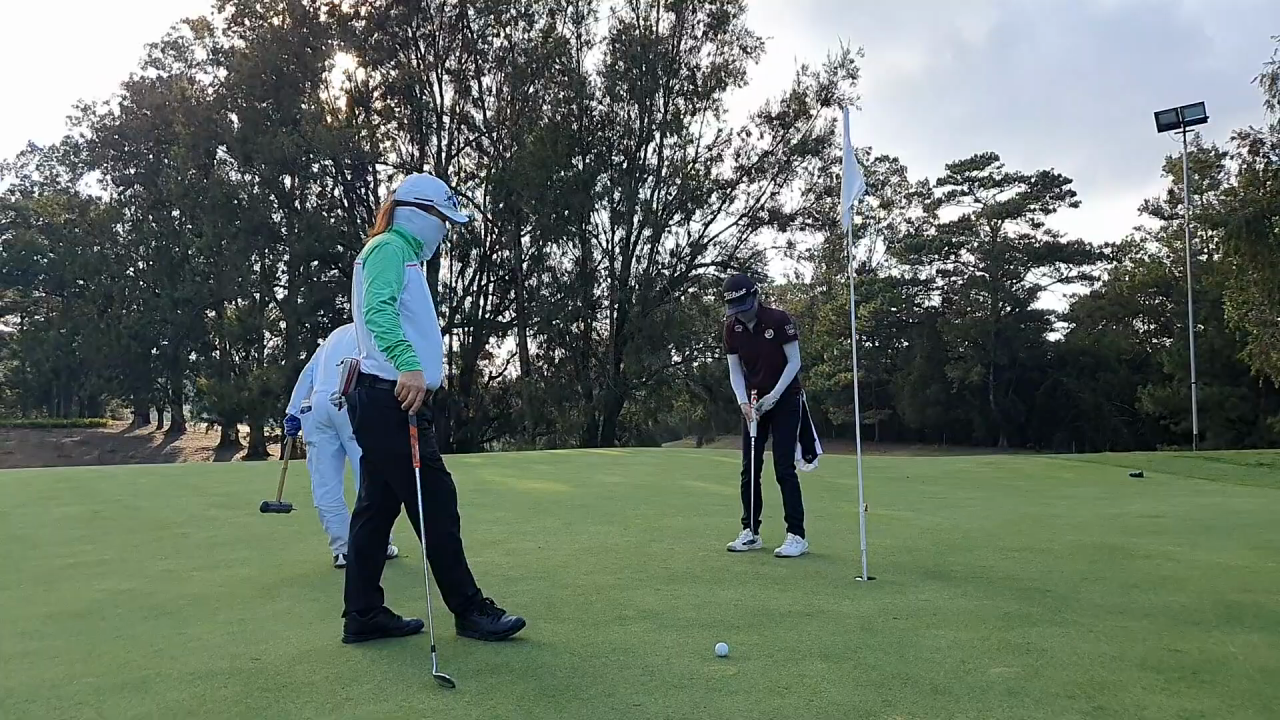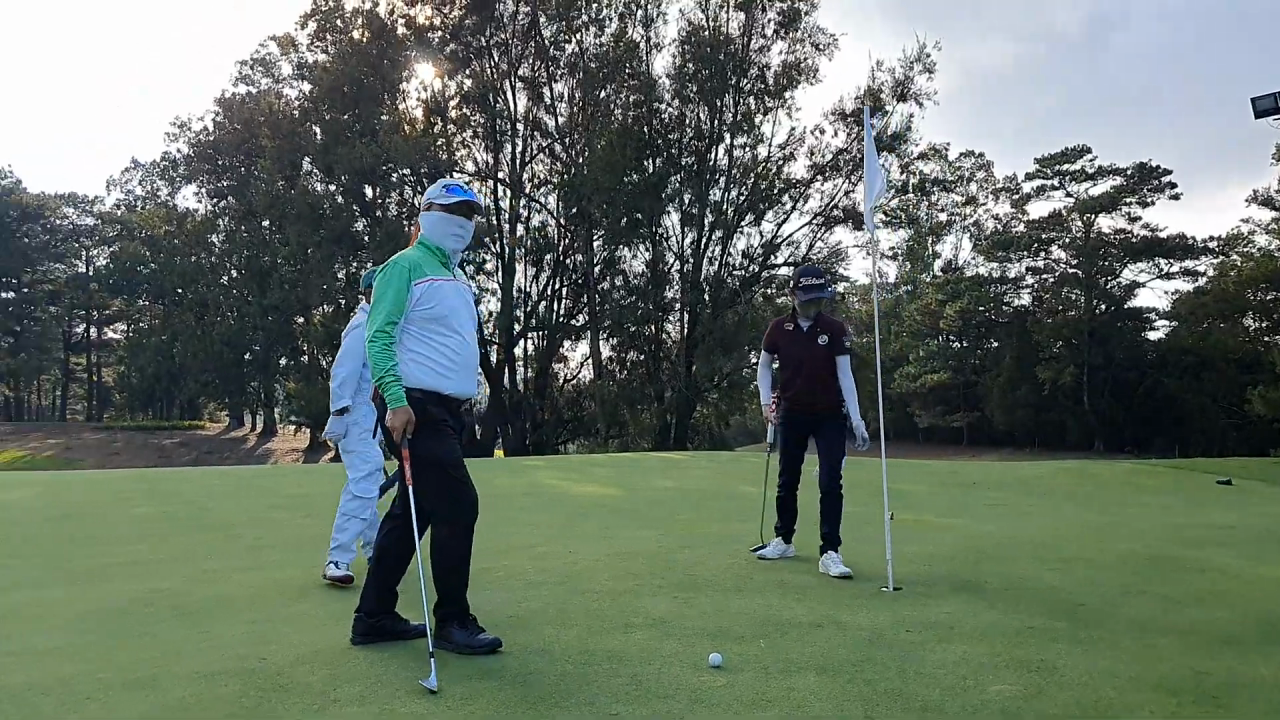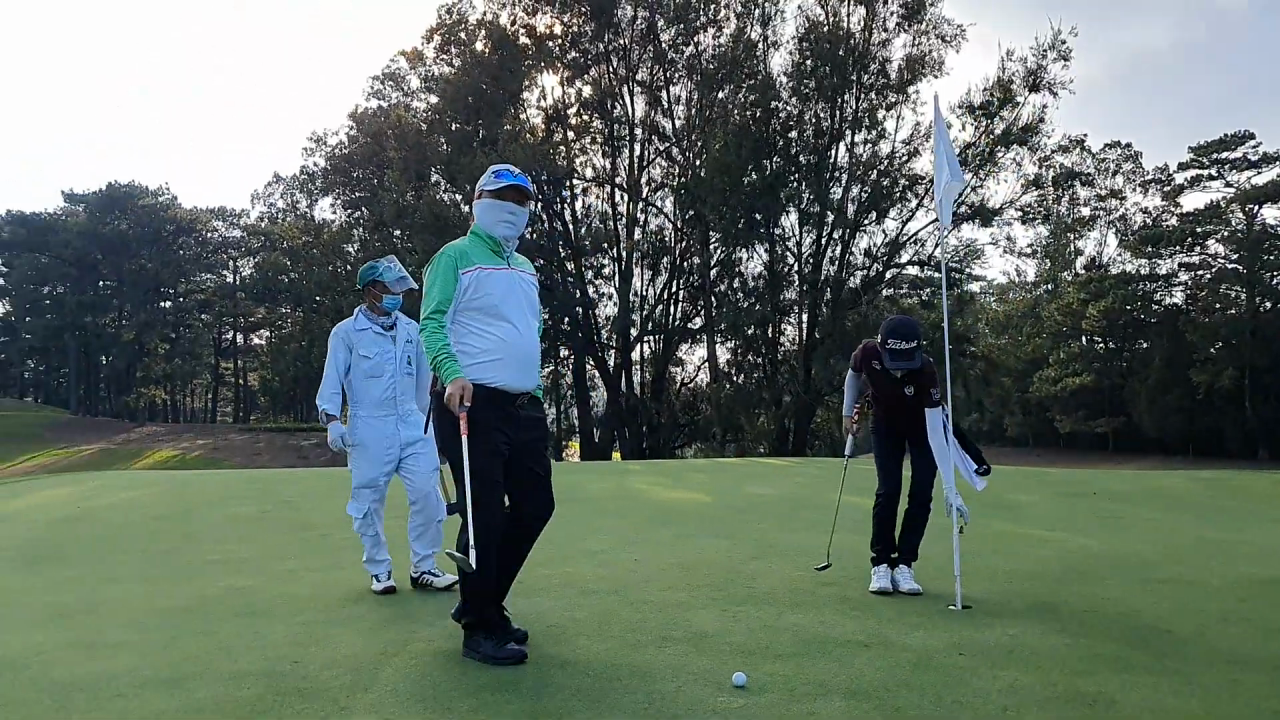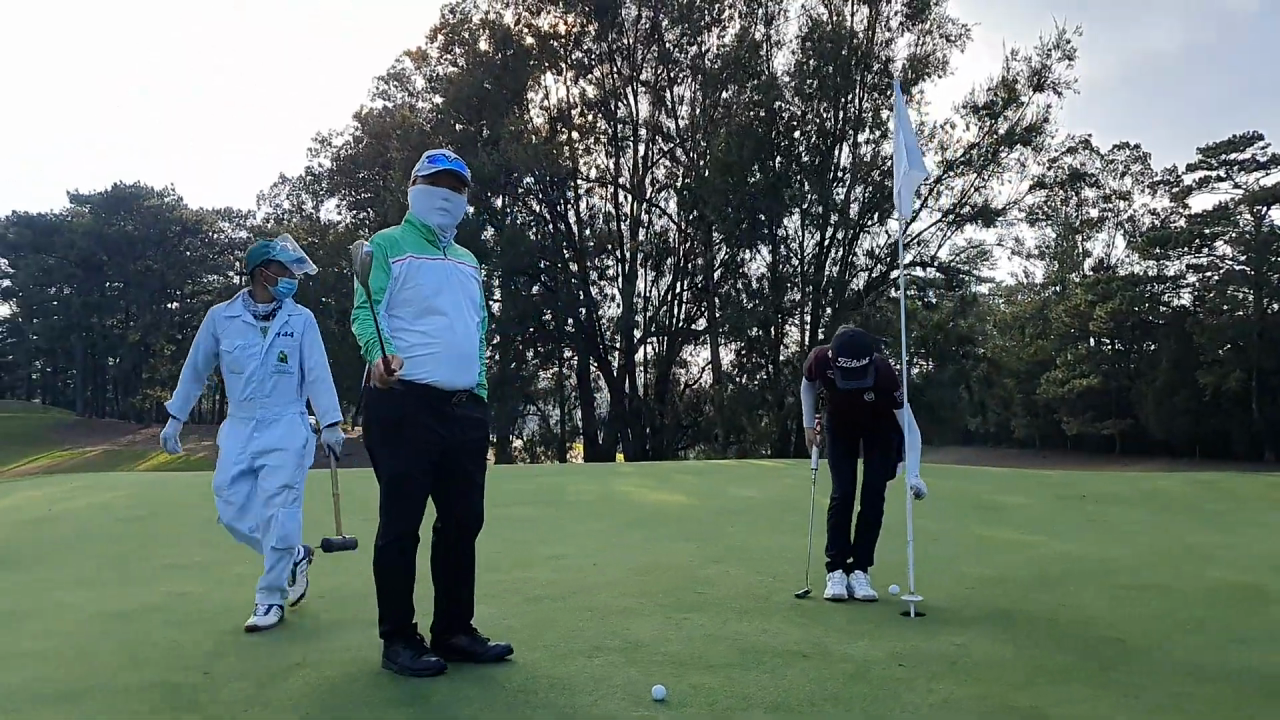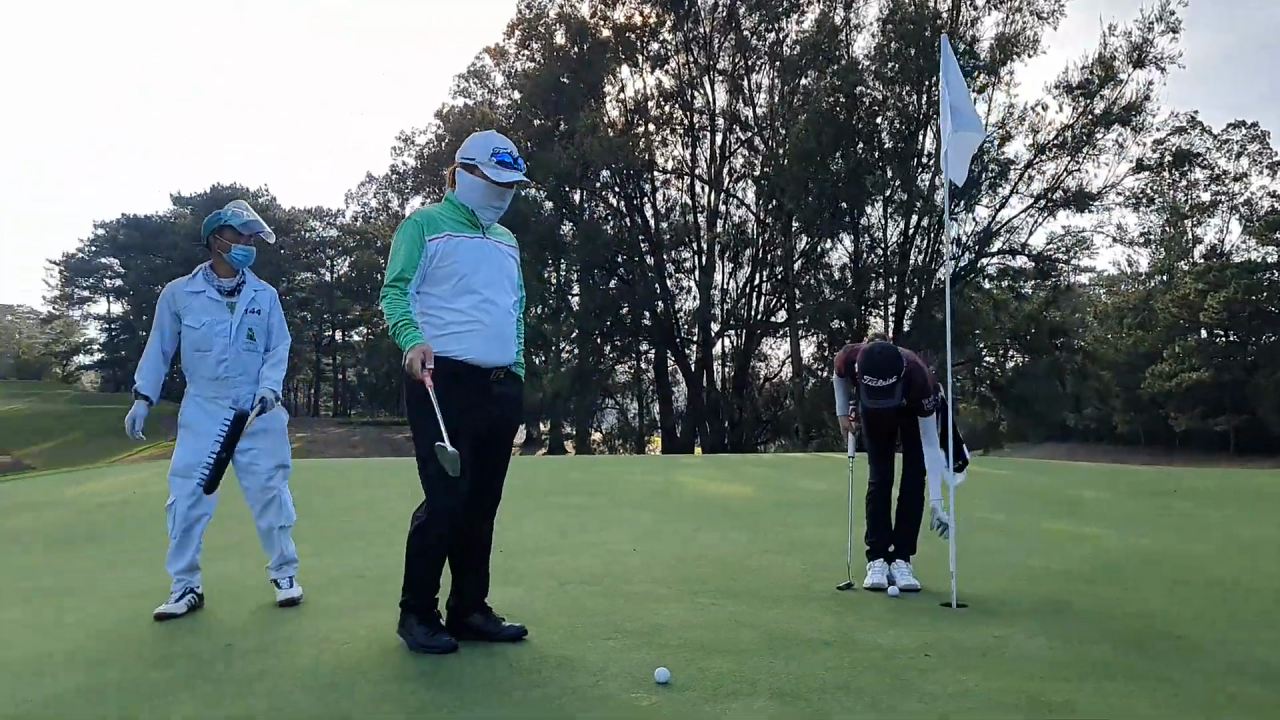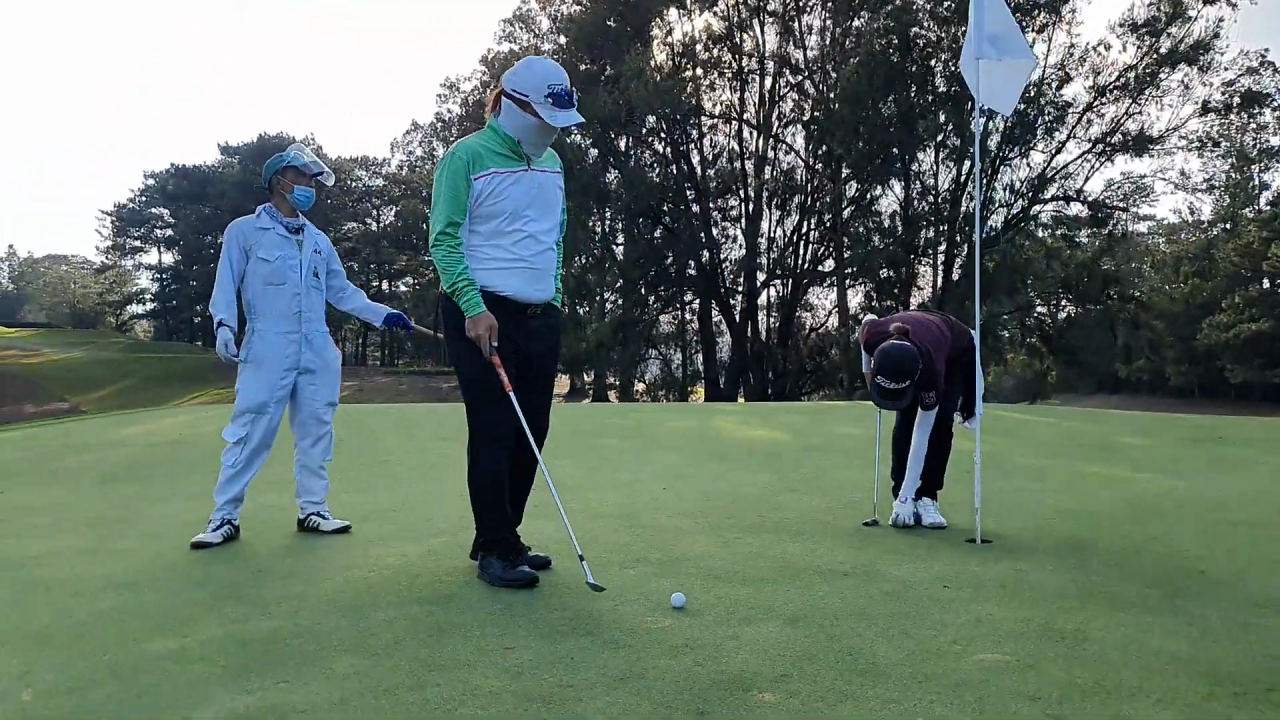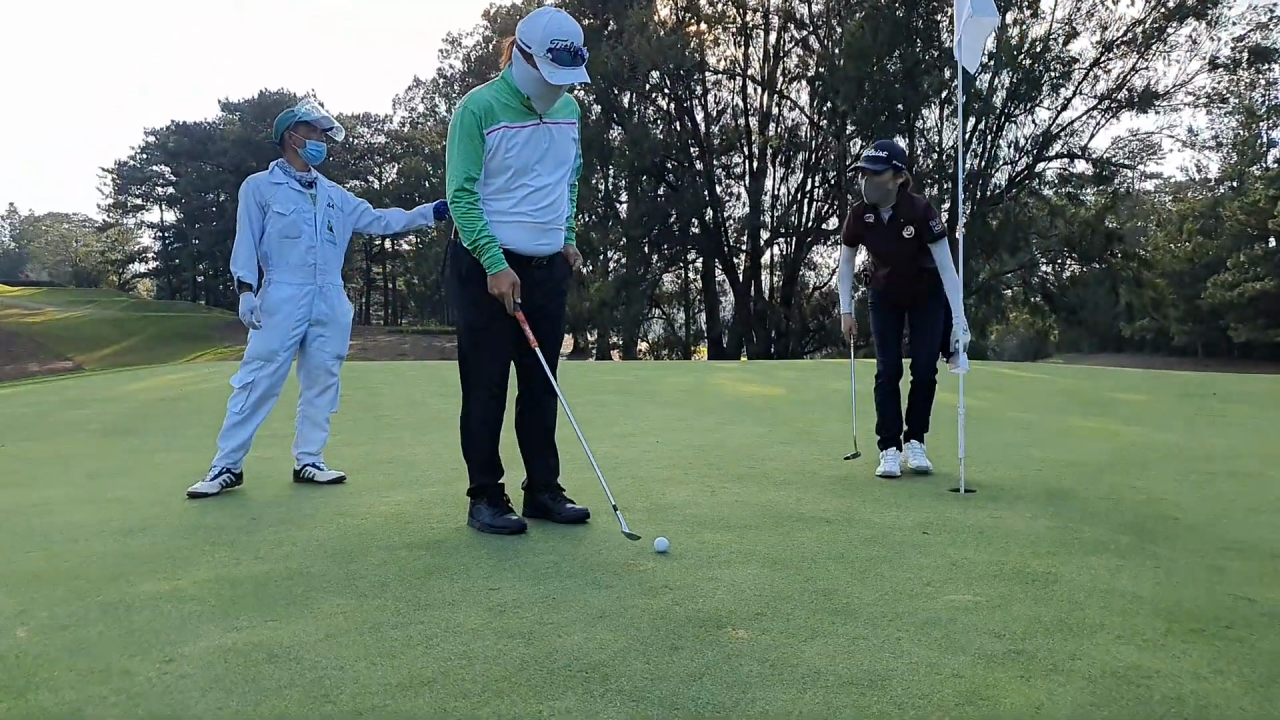
dt=0.5s
person 1, frame 1
left shoulder: (404, 258)
right shoulder: (389, 250)
right elbow: (379, 312)
right wrist: (411, 368)
left hip: (391, 397)
right hip: (390, 395)
left knee: (379, 503)
right knee: (437, 497)
left ankle: (363, 614)
right ankle: (470, 609)
person 1, frame 2
left shoulder: (458, 277)
right shoulder: (406, 266)
right elbow: (380, 336)
left wrist: (466, 401)
right wrist: (396, 401)
left hip: (447, 409)
right hip: (417, 408)
left knee: (412, 512)
right knee: (457, 506)
left ankle: (374, 615)
right ankle: (452, 620)
person 1, frame 3
left shoulder: (526, 268)
right shoulder: (456, 256)
right elbow: (432, 323)
left wrist: (536, 394)
right wrist: (452, 373)
left hip: (524, 406)
right hip: (473, 405)
left knee: (536, 506)
right knee: (485, 516)
left ankle: (481, 604)
right ankle: (480, 628)
person 1, frame 4
left shoulder: (468, 260)
right shoulder: (388, 246)
right elbow: (365, 311)
left wrist: (480, 393)
right wrist: (379, 353)
left hip: (464, 407)
right hip: (403, 403)
left knee: (464, 519)
right knee: (402, 523)
left ankle: (453, 631)
right ankle: (398, 638)
person 1, frame 5
left shoulder: (507, 240)
right shoulder: (425, 224)
right elbow: (395, 292)
left wrist: (517, 372)
right wrist: (412, 340)
left hip: (500, 385)
right hip: (443, 379)
left knee: (482, 502)
right knee: (448, 497)
left ankle: (467, 610)
right ankle: (417, 611)
person 1, frame 6
left shoulder: (552, 163)
right shoulder: (467, 156)
right elbow: (444, 239)
left wrist: (554, 298)
right wrist: (472, 306)
left hip: (540, 316)
right hip: (483, 315)
left knee: (530, 430)
right knee: (494, 431)
left ankle: (502, 536)
right ankle: (492, 548)
person 1, frame 7
left shoulder: (568, 109)
right shoulder: (479, 108)
right elbow: (462, 194)
left wrist: (566, 240)
right wrist: (495, 265)
left hip: (548, 266)
right hip: (487, 266)
left knee: (541, 383)
right knee: (486, 384)
left ankle: (543, 489)
right ankle: (485, 497)
person 2, frame 1
left shoulder: (338, 334)
left elbow: (309, 370)
left wrist: (293, 411)
left hip: (317, 409)
left knee: (326, 484)
left ankle: (342, 549)
person 2, frame 2
left shoulder: (370, 326)
right shoulder: (364, 326)
right elbow: (343, 371)
right wrist: (339, 414)
left hip: (356, 416)
right hip: (359, 417)
left knee: (365, 483)
right knee: (363, 483)
left ankle: (374, 548)
right ankle: (338, 559)
person 2, frame 3
left shoulder: (410, 329)
right shoulder: (346, 332)
right elbow: (332, 378)
left wrist: (422, 416)
right wrist: (332, 418)
left hip: (410, 425)
right hip: (367, 428)
left knee: (427, 493)
right knee: (369, 501)
left ankle: (424, 567)
right ankle: (379, 570)
person 2, frame 4
left shoulder: (301, 320)
right shoulder: (220, 317)
left elbow: (317, 373)
right elbow: (196, 369)
left wrist: (332, 423)
right wrist: (175, 417)
left hip: (286, 427)
right hip: (237, 428)
left knee: (277, 514)
right knee: (232, 511)
left ankle: (270, 598)
right ankle: (294, 555)
person 2, frame 5
left shoulder: (265, 295)
right shoulder: (178, 293)
left elbow: (278, 348)
right elbow: (159, 347)
left wrist: (270, 388)
right wrist: (142, 397)
left hip: (257, 410)
right hip: (202, 410)
left knee: (268, 490)
right knee: (186, 497)
left ankle: (283, 573)
right ankle: (186, 587)
person 2, frame 6
left shoulder: (318, 240)
right shoulder: (244, 230)
left elbow: (342, 291)
right elbow: (226, 283)
left wrist: (383, 315)
right wrist: (224, 325)
left hip: (318, 347)
right hip: (268, 346)
left knee: (316, 429)
right knee: (251, 431)
left ankle: (312, 509)
right ankle: (224, 517)
person 2, frame 7
left shoulder: (334, 194)
right shoulder: (259, 186)
left elbow: (378, 220)
right elbow: (246, 241)
left wrist: (428, 213)
right wrist: (246, 289)
left hip: (330, 300)
right hip: (282, 297)
left knee: (322, 381)
right knee: (258, 379)
left ankle: (309, 461)
right ankle: (227, 466)
person 3, frame 1
left shoulder: (780, 320)
right shoulder: (732, 329)
left elbow: (794, 363)
right elbow: (735, 370)
left wrist: (775, 395)
right wrist: (743, 401)
left hip: (785, 403)
right hip: (756, 406)
left knee: (784, 468)
right knee: (749, 469)
left ankle: (796, 534)
right ankle: (750, 531)
person 3, frame 2
left shoulder: (835, 329)
right shoulder: (778, 328)
left elbow: (845, 375)
right elbow: (764, 367)
left wrist: (856, 418)
right wrist: (766, 402)
left hip: (830, 415)
right hip: (792, 414)
left knee: (830, 483)
right knee: (787, 480)
left ankle: (830, 552)
right ankle: (783, 540)
person 3, frame 3
left shoulder: (925, 370)
right shoulder: (867, 352)
left elbow: (935, 433)
right elbow: (853, 375)
left wrist: (950, 489)
right wrist: (848, 412)
left hip: (922, 427)
right hip: (885, 425)
left knee: (921, 493)
right knee: (888, 489)
left ankle: (903, 565)
right ankle: (881, 564)
person 3, frame 4
left shoulder: (883, 372)
right shoulder: (819, 360)
left elbow: (909, 427)
right elbow: (808, 386)
left wrist: (913, 473)
right wrist: (809, 425)
left hip: (880, 428)
right hip: (839, 425)
left knee: (874, 495)
right knee: (842, 492)
left ankle: (860, 571)
right ankle: (836, 571)
person 3, frame 5
left shoulder: (917, 377)
right shoulder: (850, 359)
left elbow: (930, 445)
left wrist: (936, 501)
right wrist: (842, 411)
left hip: (920, 408)
right hip: (871, 408)
left knee: (913, 481)
right knee: (880, 478)
left ankle: (901, 559)
right ankle: (877, 560)
person 3, frame 6
left shoulder: (930, 367)
right shoulder: (873, 335)
left elbow: (921, 438)
right elbow: (868, 319)
right wrist: (866, 370)
left hip: (957, 354)
left knee: (940, 424)
right knee: (905, 422)
left ankle: (927, 498)
right ankle: (900, 498)
person 3, frame 7
left shoulder: (921, 211)
right shoulder: (858, 216)
left elbow: (946, 267)
right elbow: (846, 263)
left wrist: (959, 320)
right wrist: (846, 311)
left hip: (927, 298)
right hip: (884, 298)
left knee: (923, 370)
right knee: (888, 370)
left ankle: (915, 442)
right ankle: (889, 448)
